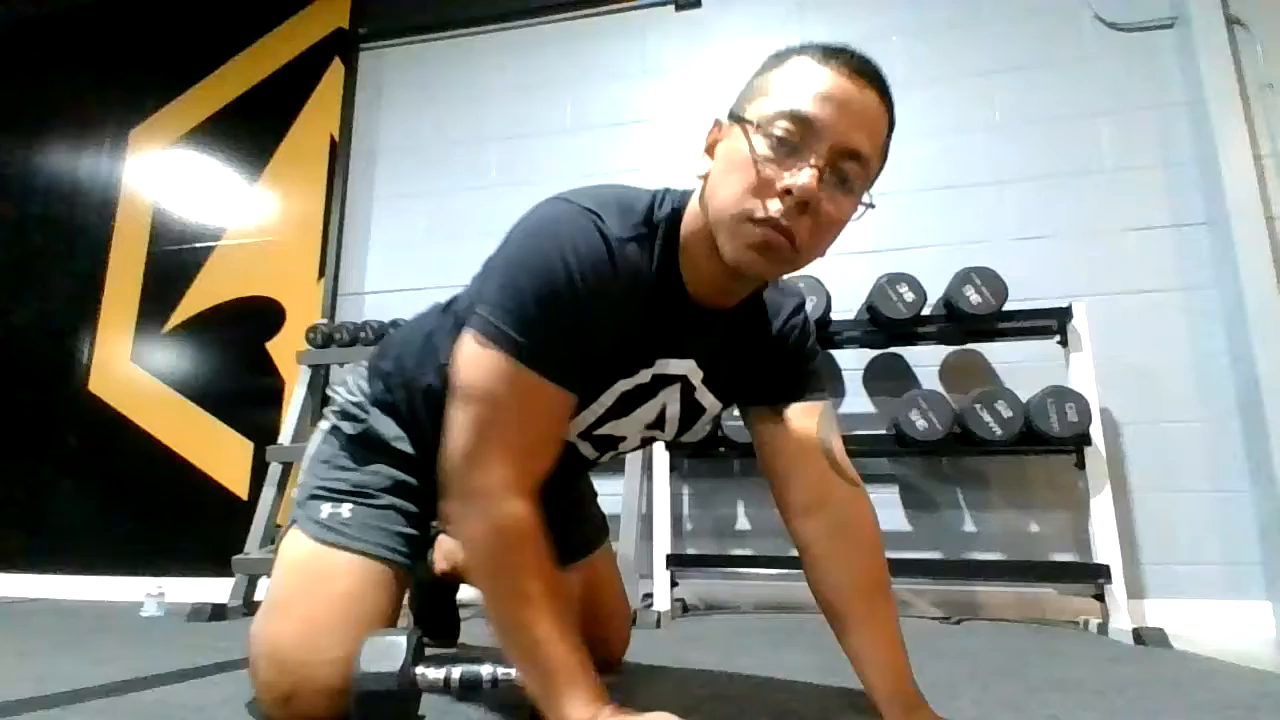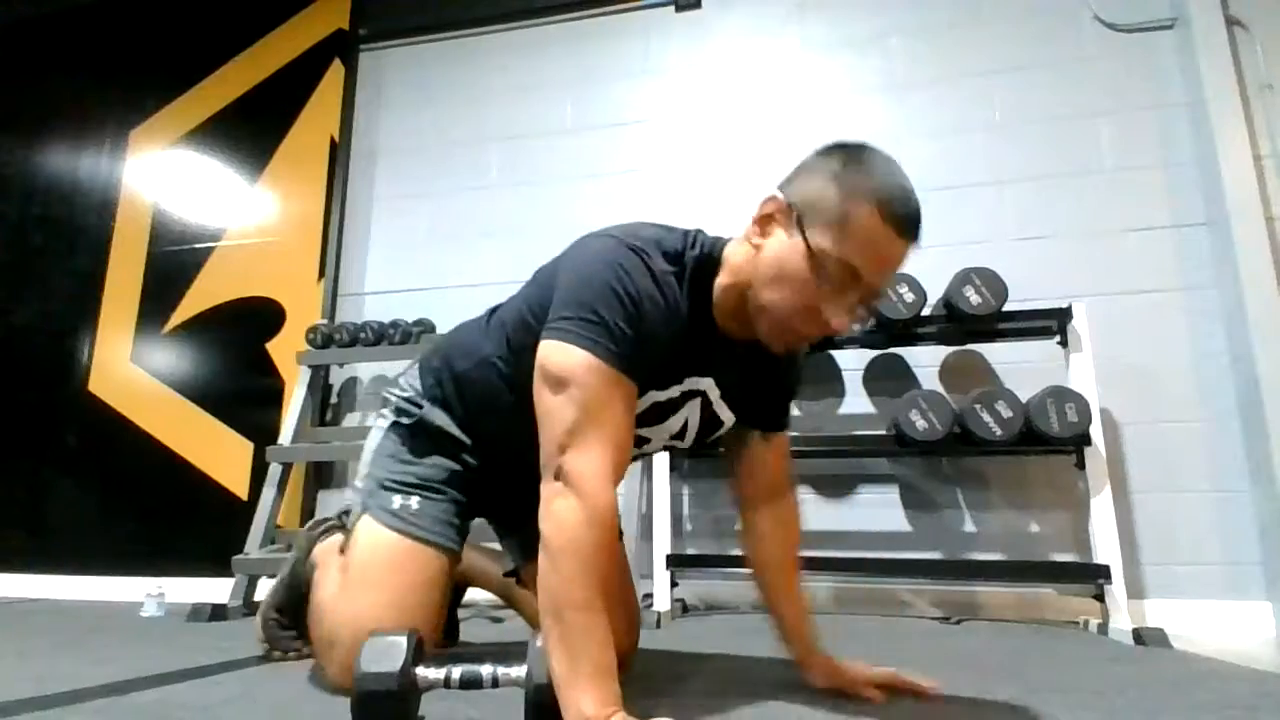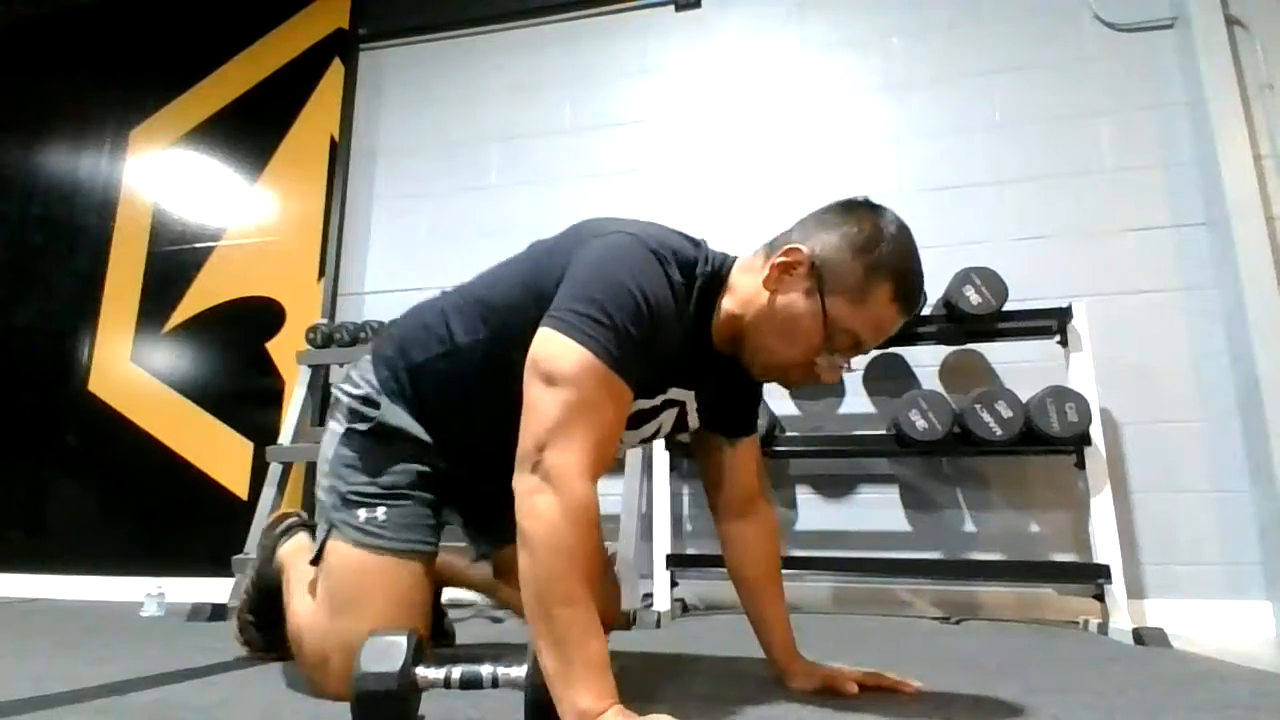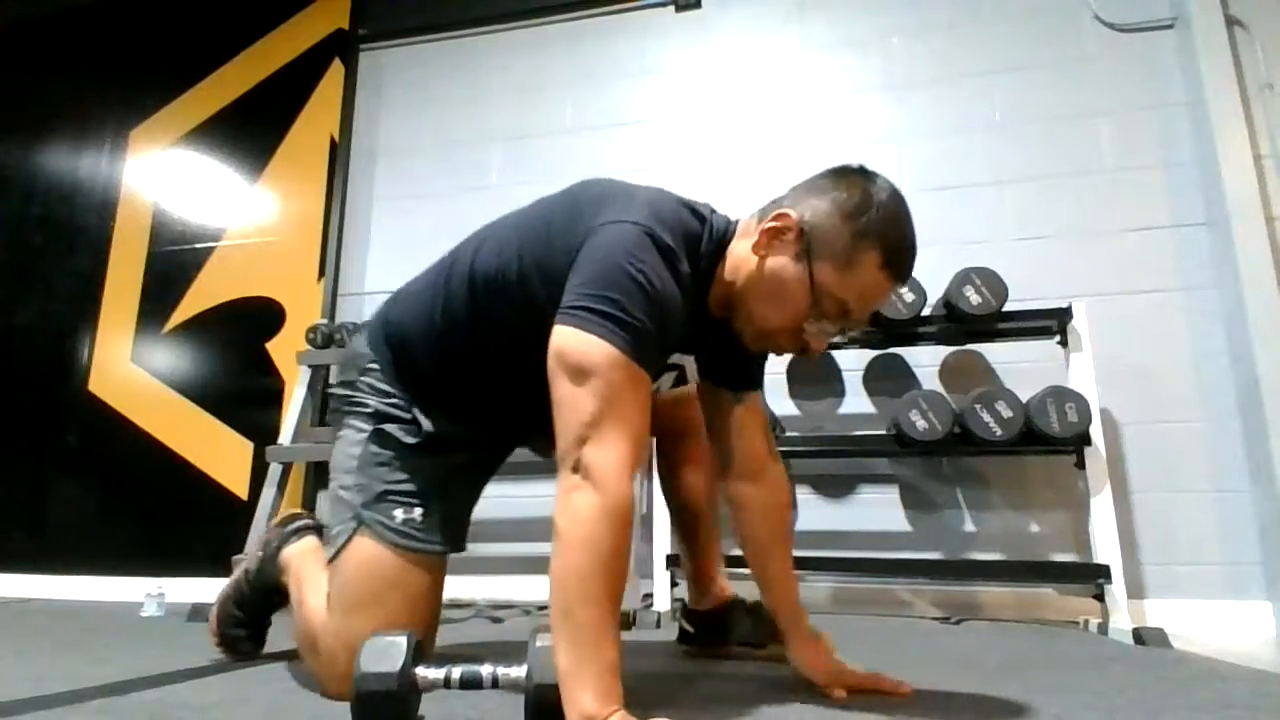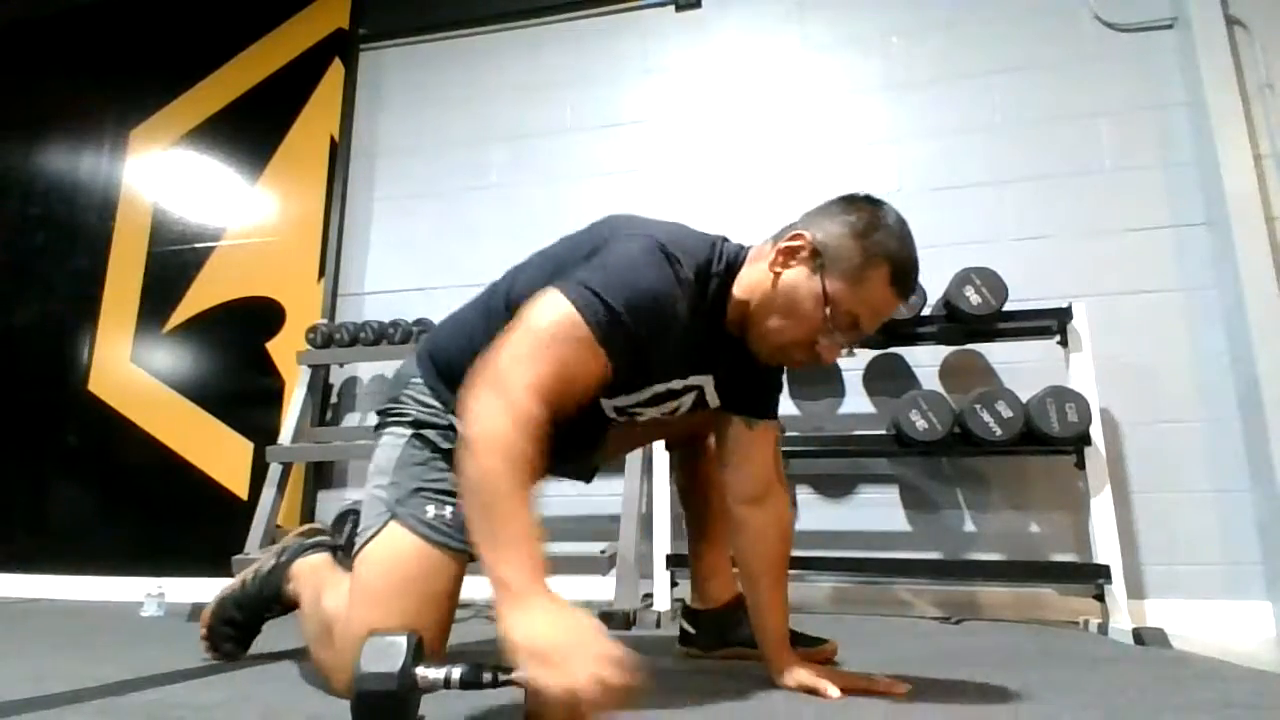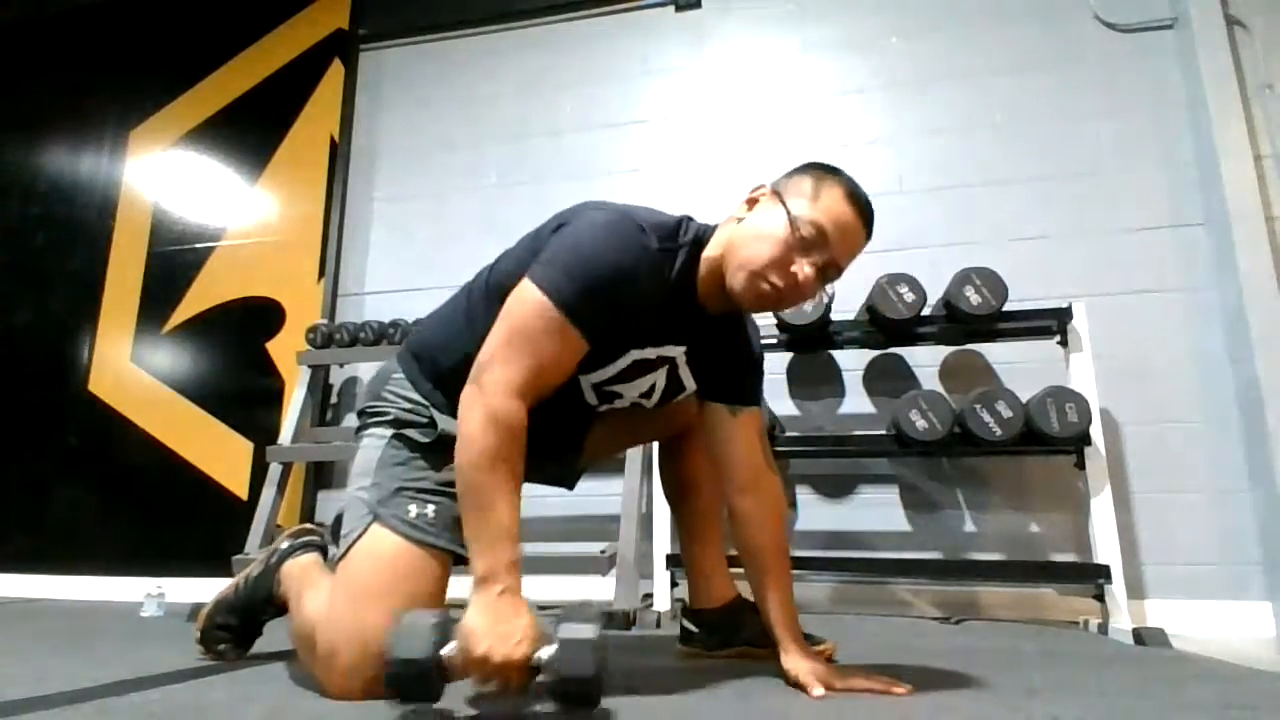
dt=0.4s
person 1, frame 1
left shoulder: (780, 331)
right shoulder: (576, 246)
left elbow: (824, 503)
right elbow: (484, 498)
left hip: (540, 465)
right hip: (393, 432)
left knee: (602, 649)
left ankle: (444, 560)
right ankle: (406, 560)
person 1, frame 2
left shoulder: (772, 354)
right shoulder: (626, 276)
left elbow: (766, 501)
right elbow: (577, 487)
left wrist: (810, 657)
left hip: (533, 464)
right hip: (441, 429)
left knee: (610, 644)
left ankle: (466, 569)
right ankle: (328, 557)
person 1, frame 3
left shoulder: (736, 357)
right shoulder: (636, 276)
left elbow: (743, 512)
right elbow: (553, 480)
left wrist: (791, 663)
left hip: (503, 437)
right hip: (398, 414)
left knee: (595, 618)
left ankle: (437, 572)
right ankle: (293, 555)
person 1, frame 4
left shoulder: (742, 308)
right shoulder: (641, 254)
left elbow: (751, 473)
right elbow: (594, 476)
left wrist: (799, 641)
left hip: (524, 392)
right hip: (415, 396)
left ankle: (709, 610)
right ankle: (295, 555)
person 1, frame 5
left shoulder: (754, 352)
right shoulder: (657, 275)
left elbow: (758, 496)
right elbow: (497, 405)
left wrist: (780, 654)
right wrist: (528, 604)
right hip: (449, 415)
left ankle: (713, 613)
right ankle: (305, 570)
person 1, frame 6
left shoulder: (727, 340)
right shoulder: (621, 246)
left elbow: (750, 482)
right elbow: (491, 398)
left wrist: (791, 641)
right wrist: (498, 590)
right hip: (433, 414)
right knee: (362, 666)
left ankle: (714, 614)
right ankle: (294, 570)
